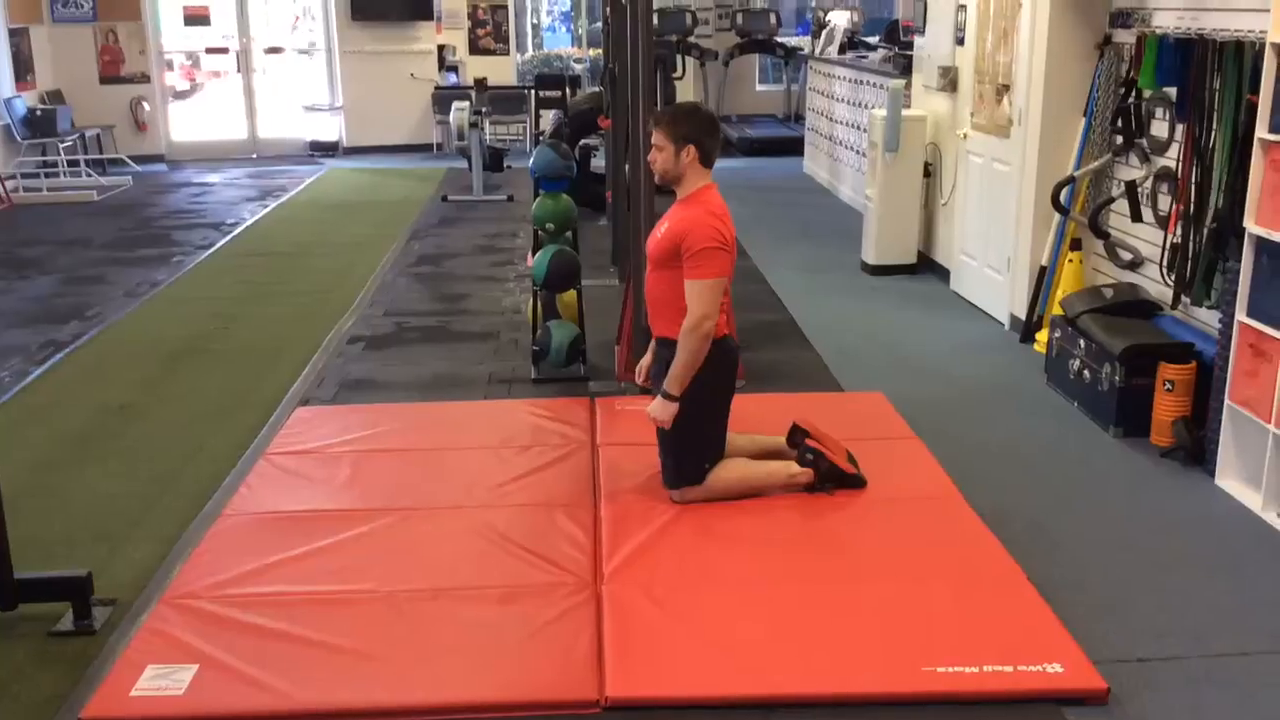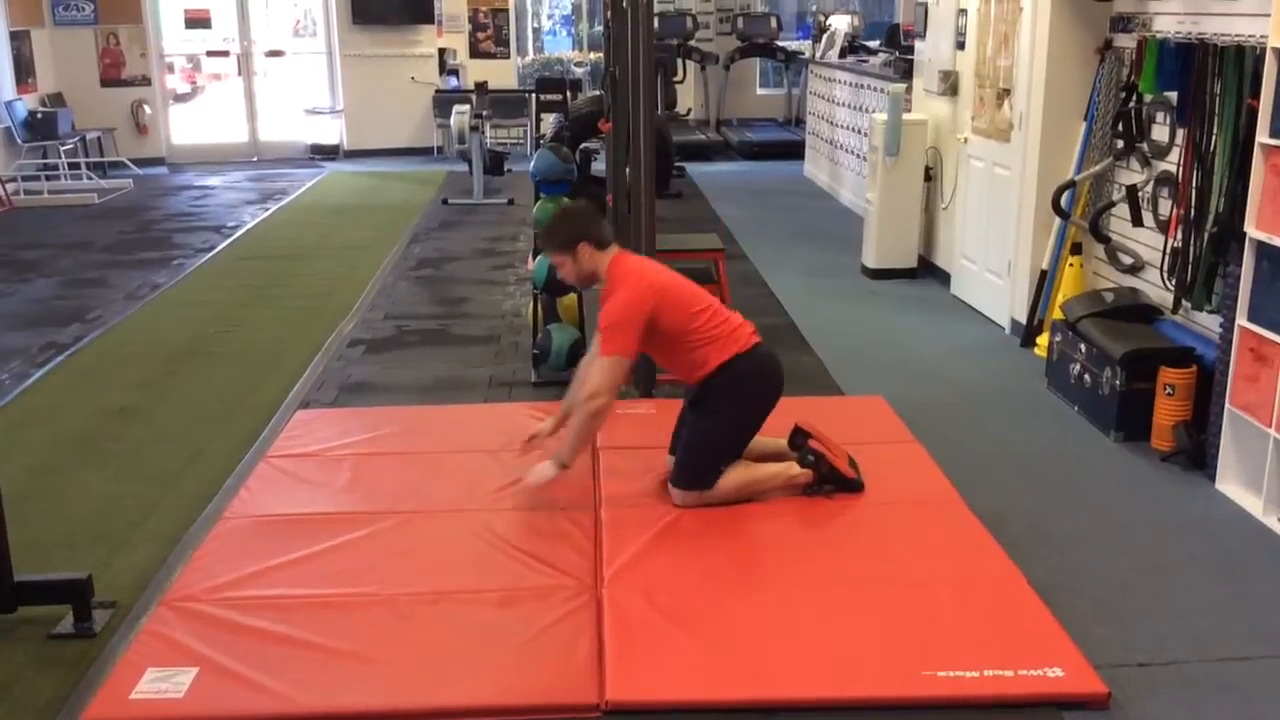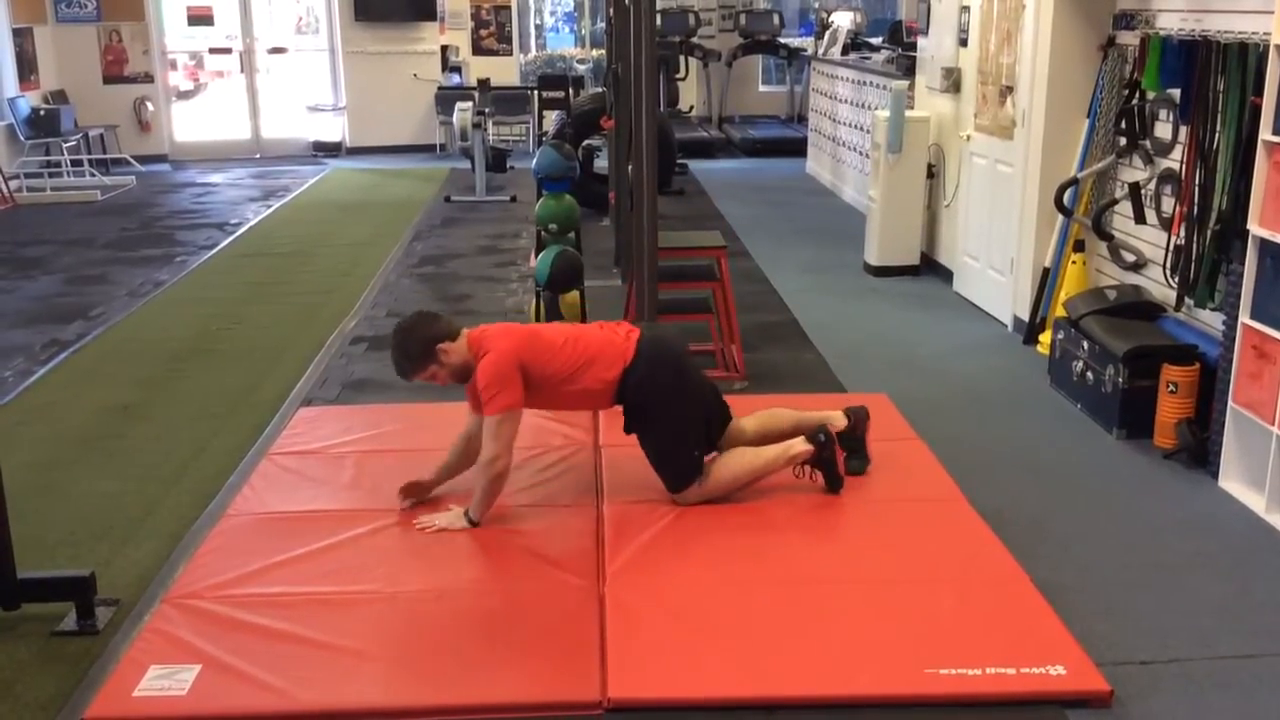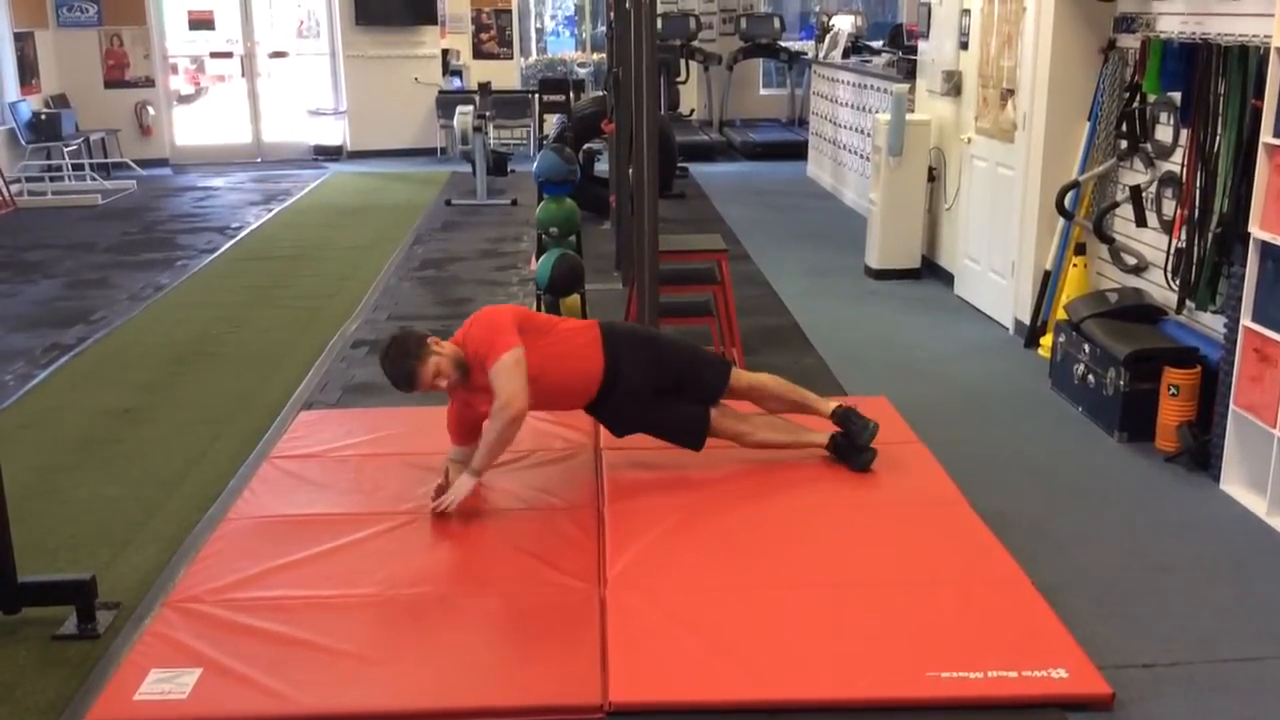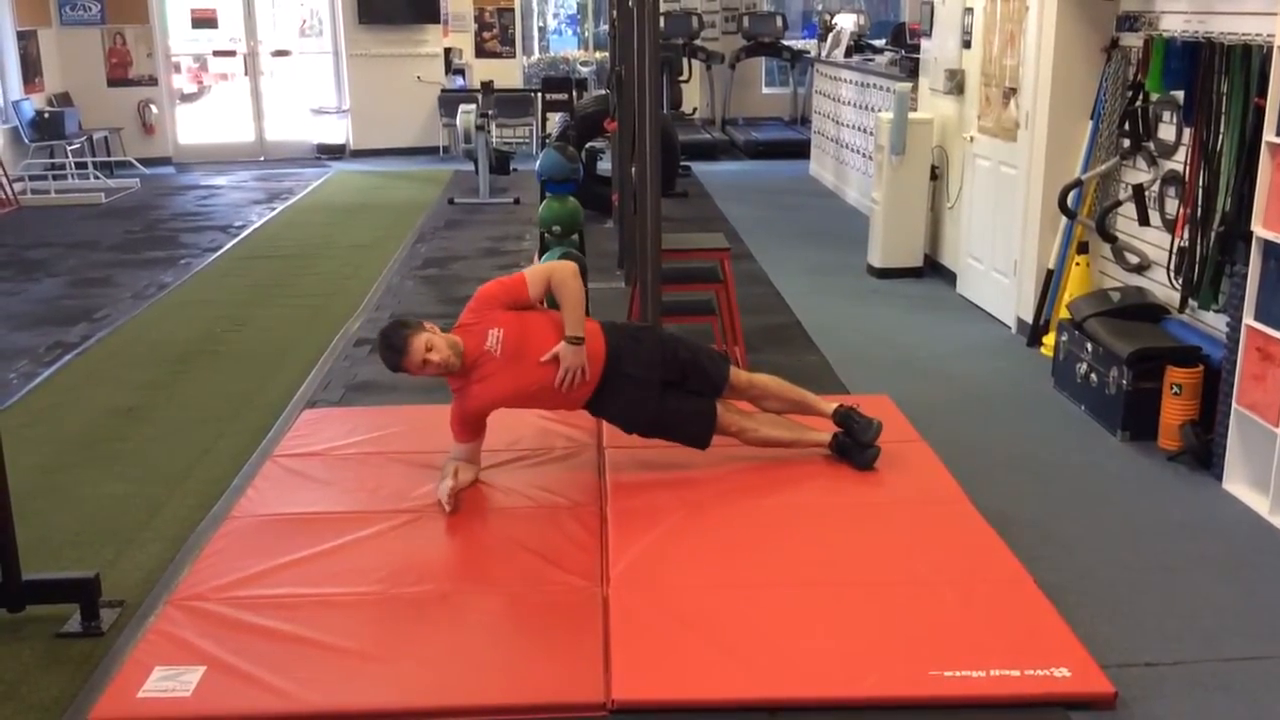
dt=1s
person 1, frame 1
left shoulder: (702, 222)
right shoulder: (688, 206)
left elbow: (701, 322)
left wrist: (669, 394)
right wrist: (655, 352)
left hip: (697, 361)
right hip: (679, 352)
left knee: (686, 486)
right knee: (700, 447)
left ankle: (806, 469)
right ankle: (794, 445)
person 1, frame 2
left shoulder: (625, 296)
right shoulder: (624, 273)
left elbow: (598, 397)
right elbow: (593, 362)
left wrist: (558, 462)
right wrist: (557, 420)
left hip: (742, 378)
right hip: (729, 369)
left knee: (686, 490)
right knee: (682, 461)
left ankle: (805, 472)
right ankle: (793, 448)
person 1, frame 3
left shoulder: (493, 363)
right shoulder: (485, 350)
left elbow: (496, 460)
right elbow: (476, 434)
left wrist: (470, 517)
right wrist: (432, 481)
left hip: (647, 374)
right hip: (644, 356)
left knee: (690, 489)
right knee: (735, 433)
left ankle: (805, 447)
right ankle: (840, 422)
person 1, frame 4
left shoulder: (485, 327)
right shoulder: (462, 402)
left elbow: (514, 406)
right elbow: (460, 455)
left wrist: (472, 475)
right wrist: (451, 481)
left hip: (621, 352)
right hip: (611, 402)
left knee: (739, 384)
right knee: (728, 425)
left ankle: (832, 410)
right ankle: (830, 441)
person 1, frame 5
left shoulder: (483, 306)
right shoulder: (467, 399)
left elbow: (563, 271)
right elbow: (466, 457)
left wrist: (575, 339)
right wrist: (452, 480)
left hip: (619, 349)
right hip: (614, 396)
left knee: (741, 384)
right knee: (732, 422)
left ankle: (835, 412)
right ankle: (833, 442)
